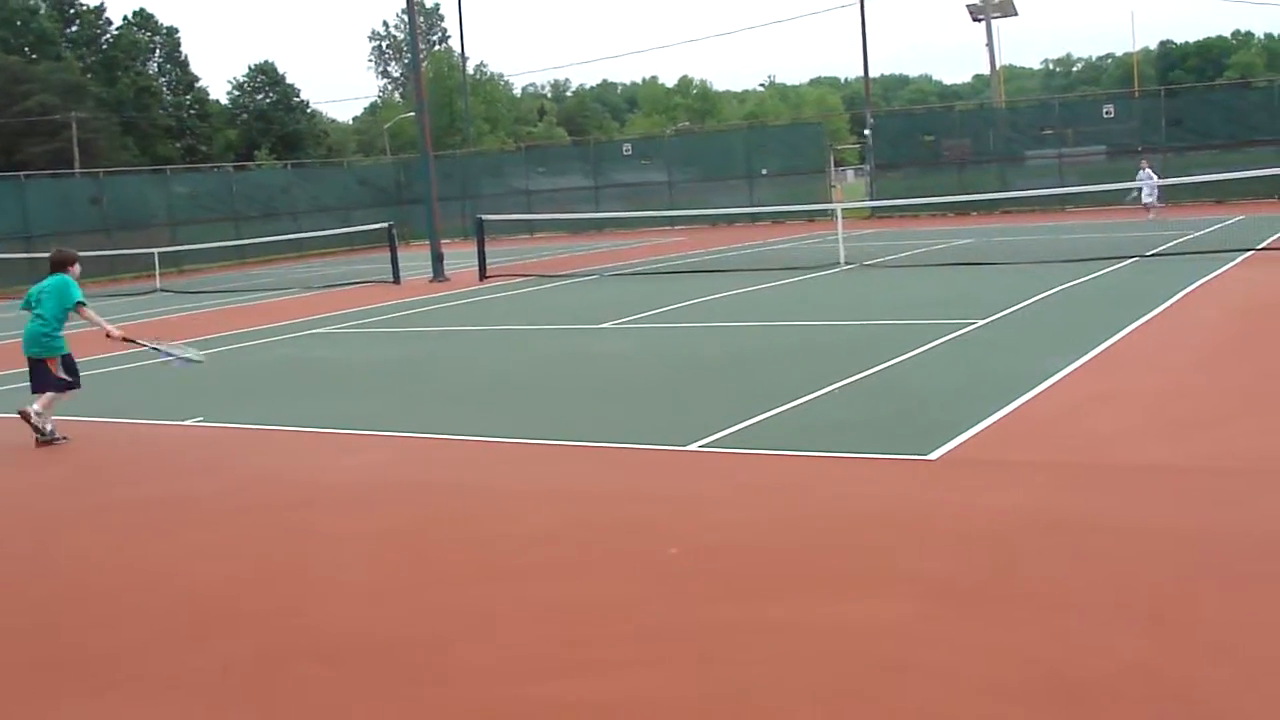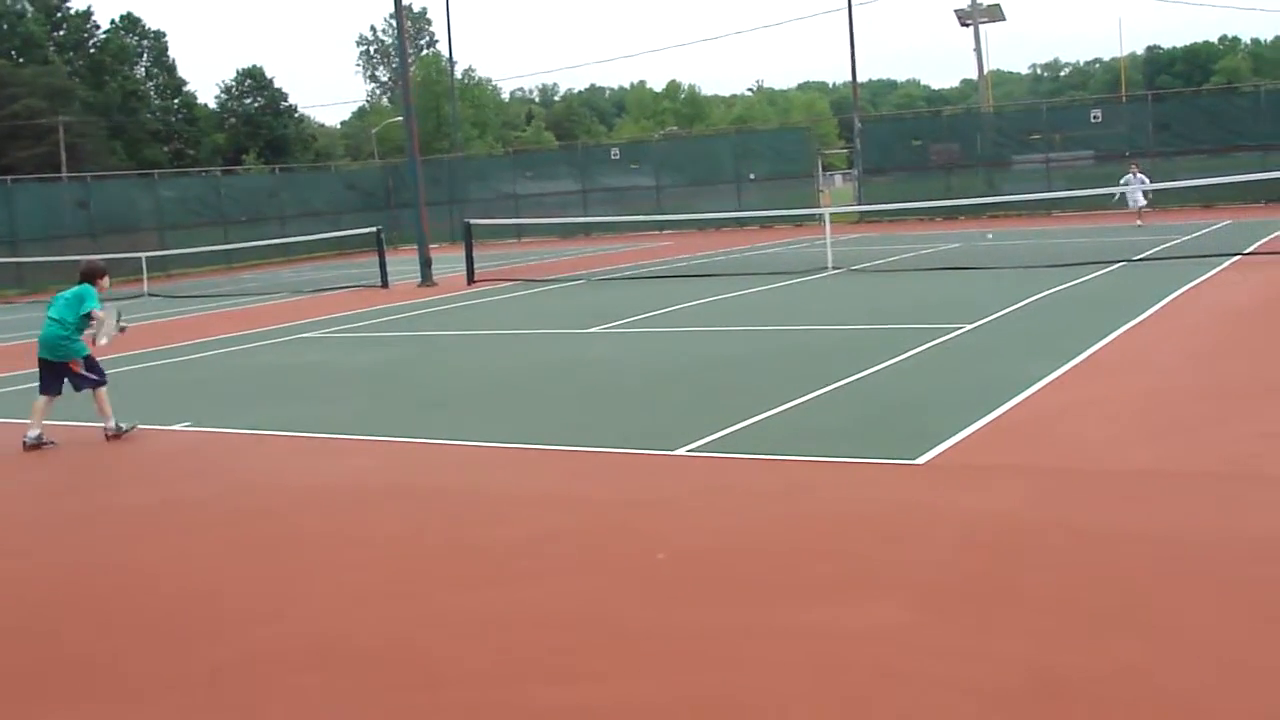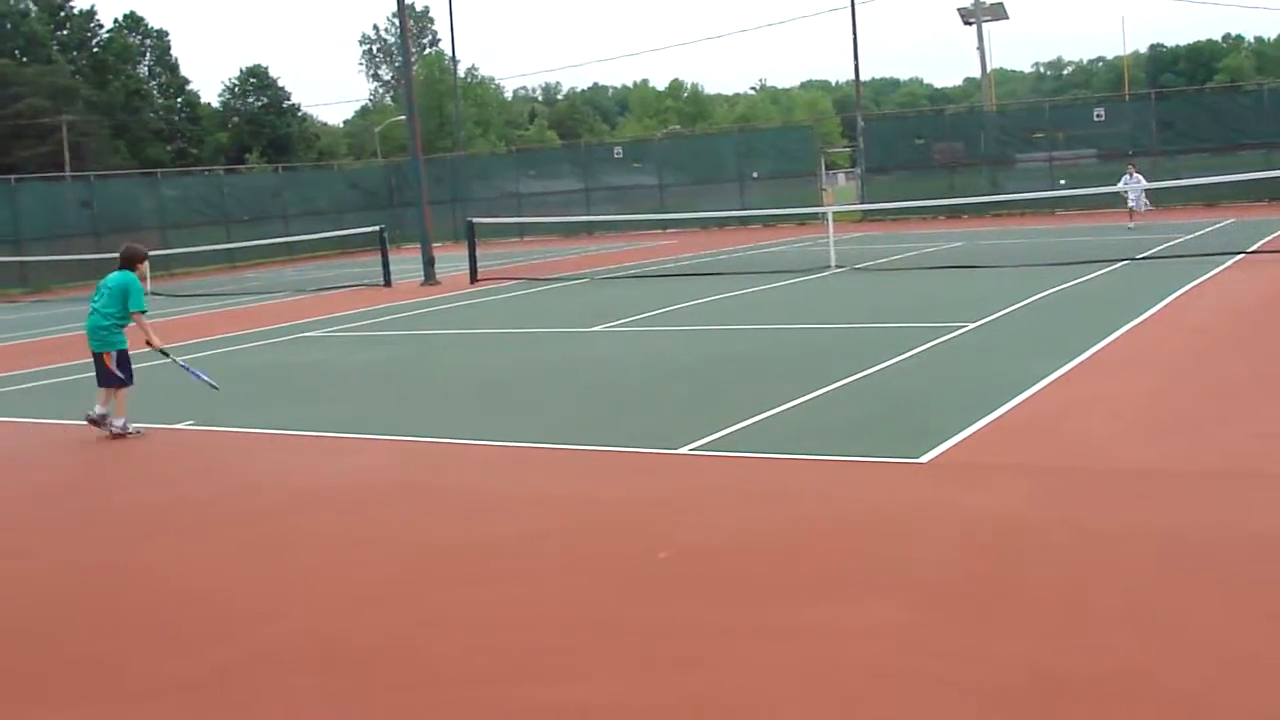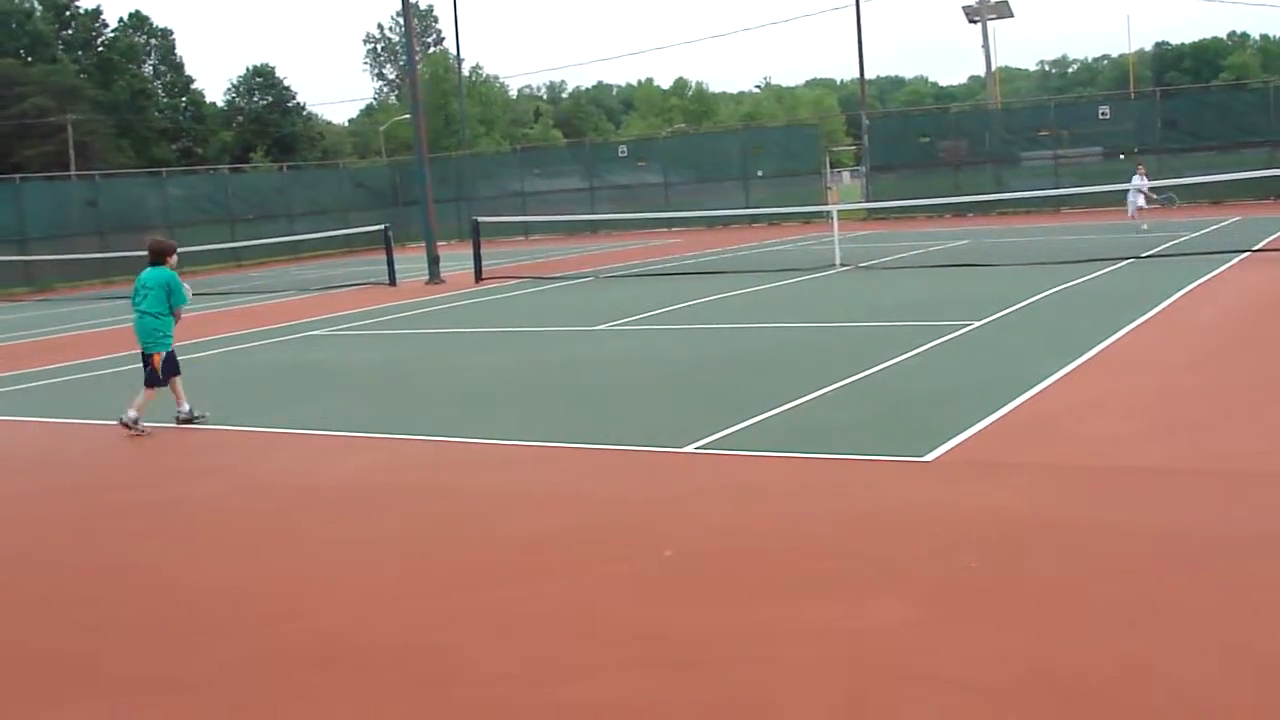
dt=0.3s
person 1, frame 1
left shoulder: (42, 285)
right shoulder: (66, 282)
left elbow: (27, 305)
right elbow: (81, 309)
right wrist: (106, 327)
left hip: (32, 339)
right hip: (48, 338)
left knee: (46, 385)
right knee: (68, 381)
left ankle: (45, 430)
right ankle: (34, 410)
person 1, frame 2
left shoulder: (72, 291)
right shoulder: (89, 292)
right elbow: (95, 312)
left hip: (47, 341)
right hip: (66, 342)
left knee: (49, 391)
right knee: (98, 380)
left ankle: (33, 435)
right ankle: (111, 427)
person 1, frame 3
left shoulder: (112, 276)
right shoulder: (132, 281)
left elbow: (102, 305)
right elbow: (136, 314)
right wrist: (151, 336)
left hip: (96, 329)
right hip: (108, 332)
left knee: (113, 377)
right knee: (122, 379)
left ankle: (99, 413)
right ankle: (119, 425)
person 1, frame 4
left shoulder: (143, 275)
right shoulder: (170, 276)
left elbow: (136, 303)
right elbow: (177, 309)
right wrist: (175, 318)
left hip: (144, 328)
right hip: (158, 331)
left knee: (169, 372)
right knee: (156, 380)
left ankle: (184, 411)
right ankle: (131, 417)
